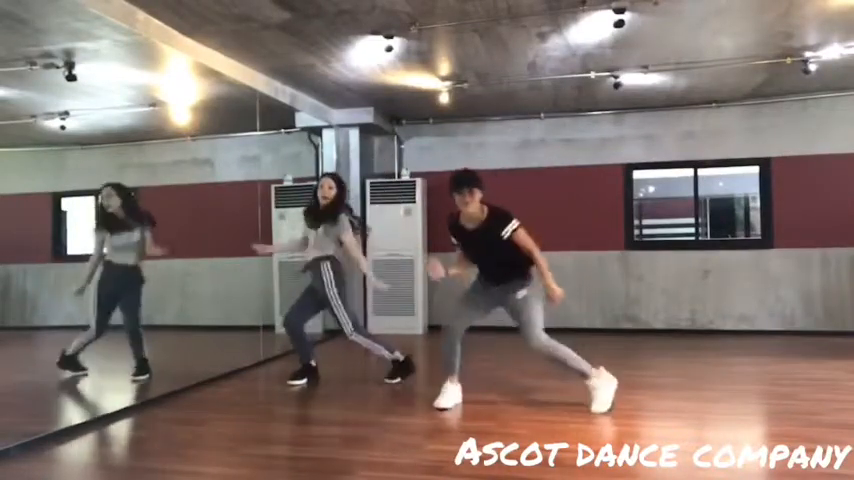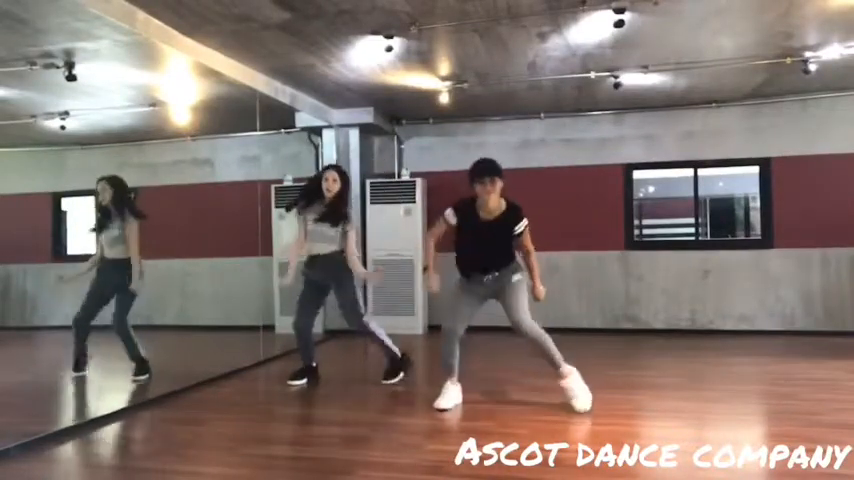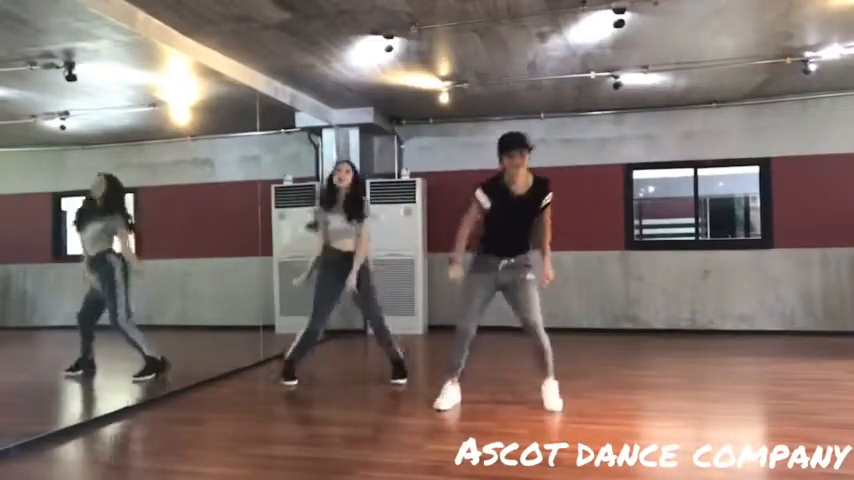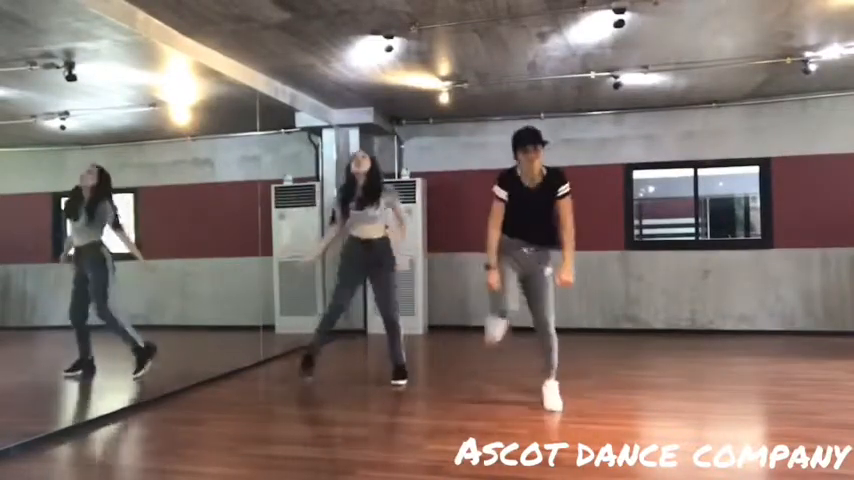
dt=0.2s
person 1, frame 1
left shoulder: (500, 219)
right shoulder: (455, 225)
left elbow: (532, 251)
left wrist: (549, 284)
right wrist: (445, 271)
left hip: (519, 285)
right hip: (486, 286)
left knee: (536, 341)
right knee: (452, 329)
left ankle: (597, 378)
right ankle: (452, 385)
person 1, frame 2
left shoulder: (513, 214)
right shoulder: (461, 210)
left elbow: (527, 249)
right elbow: (432, 237)
left wrist: (537, 281)
right wrist: (430, 269)
left hip: (507, 275)
right hip: (473, 279)
left knee: (523, 323)
right knee: (450, 330)
left ankle: (568, 374)
right ankle: (452, 385)
person 1, frame 3
left shoulder: (541, 188)
right shoulder: (491, 188)
left elbow: (543, 226)
right elbow: (468, 224)
left wrist: (547, 262)
right wrist: (455, 262)
left hip: (519, 264)
right hip: (486, 264)
left knee: (533, 324)
right knee: (466, 327)
left ankle: (549, 383)
right ankle: (452, 383)
person 1, frame 4
left shoulder: (557, 179)
right shoulder: (505, 181)
left elbow: (566, 224)
right elbow: (494, 226)
left wrist: (568, 265)
right wrist: (490, 267)
left hip: (539, 255)
right hip: (509, 251)
left knee: (546, 324)
right knee: (504, 308)
left ankle: (550, 383)
right ankle: (497, 315)
person 2, frame 1
left shoulder: (339, 217)
right shoulder: (315, 216)
left elbow: (354, 249)
right elbow: (304, 243)
left wrist: (371, 277)
right wrist: (272, 248)
left hip: (326, 271)
right hip: (318, 276)
left knee: (350, 329)
right knee: (292, 321)
left ankle: (400, 361)
right ankle: (309, 367)
person 2, frame 2
left shoulder: (343, 213)
right shoulder: (307, 208)
left elbow: (350, 248)
right elbow: (300, 242)
left wrist: (362, 272)
right wrist: (291, 271)
left hip: (338, 268)
right hip: (314, 269)
left knee: (357, 319)
right knee: (301, 323)
left ankle: (397, 359)
right ankle: (309, 368)
person 2, frame 3
left shoulder: (362, 206)
right shoulder: (325, 206)
left elbow: (364, 242)
right elbow: (323, 241)
left wrist: (353, 272)
right wrist: (308, 271)
left hip: (358, 264)
right hip: (332, 265)
left knee: (375, 318)
right knee: (317, 321)
left ankle: (397, 362)
right ankle: (290, 363)
person 2, frame 4
left shoulder: (384, 191)
right shoulder: (344, 194)
left elbow: (402, 220)
right elbow: (337, 226)
right wrist: (318, 252)
left hip: (379, 252)
right hip: (353, 252)
left knee: (389, 311)
right knee: (336, 306)
left ankle: (399, 365)
right ankle: (311, 353)
person 3, frame 1
left shoulder: (141, 223)
right shoulder: (103, 225)
left elbow: (149, 249)
right elbow: (96, 256)
left wrist: (155, 250)
right wrist: (85, 282)
left hip: (131, 278)
right hip: (109, 276)
left knee: (133, 323)
right knee: (99, 328)
left ankle: (141, 363)
right ankle: (69, 357)
person 3, frame 2
left shoulder: (127, 216)
right shoulder: (104, 219)
left elbow: (134, 248)
right elbow: (100, 255)
left wrist: (136, 277)
right wrist: (76, 275)
left hip: (125, 272)
right hip: (105, 273)
left knee: (119, 322)
right knee: (81, 320)
left ankle: (141, 363)
right ankle: (80, 360)
person 3, frame 3
left shoulder: (112, 216)
right shoulder: (86, 212)
left elbow: (126, 247)
right elbow: (85, 247)
left wrist: (138, 269)
right wrist: (88, 270)
left hip: (110, 266)
right hip: (97, 269)
left knee: (120, 319)
right knee: (85, 317)
left ankle: (154, 362)
right ankle: (86, 361)
person 3, frame 4
left shoulder: (101, 205)
right shoulder: (75, 203)
left elbow: (120, 233)
left wrist: (139, 257)
right wrist: (65, 254)
left hip: (96, 257)
right hip: (81, 260)
left knee: (102, 310)
right knee: (76, 313)
left ankle: (142, 350)
right ankle: (85, 360)
